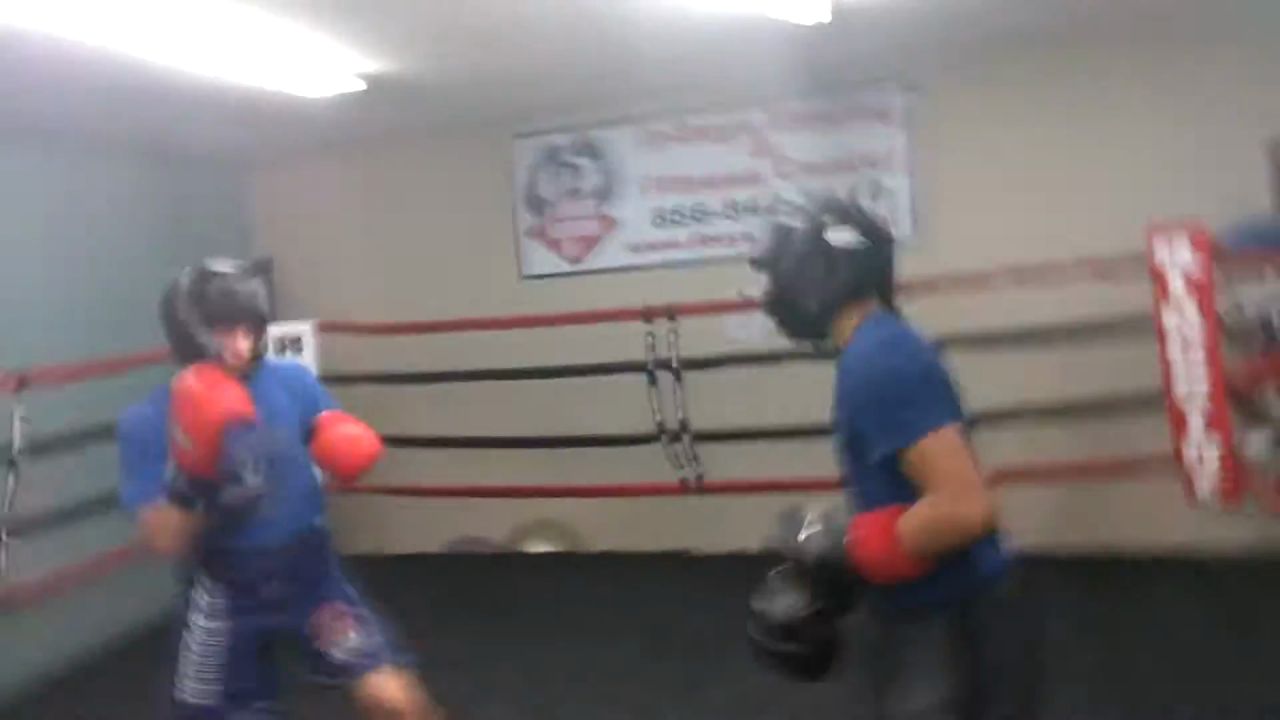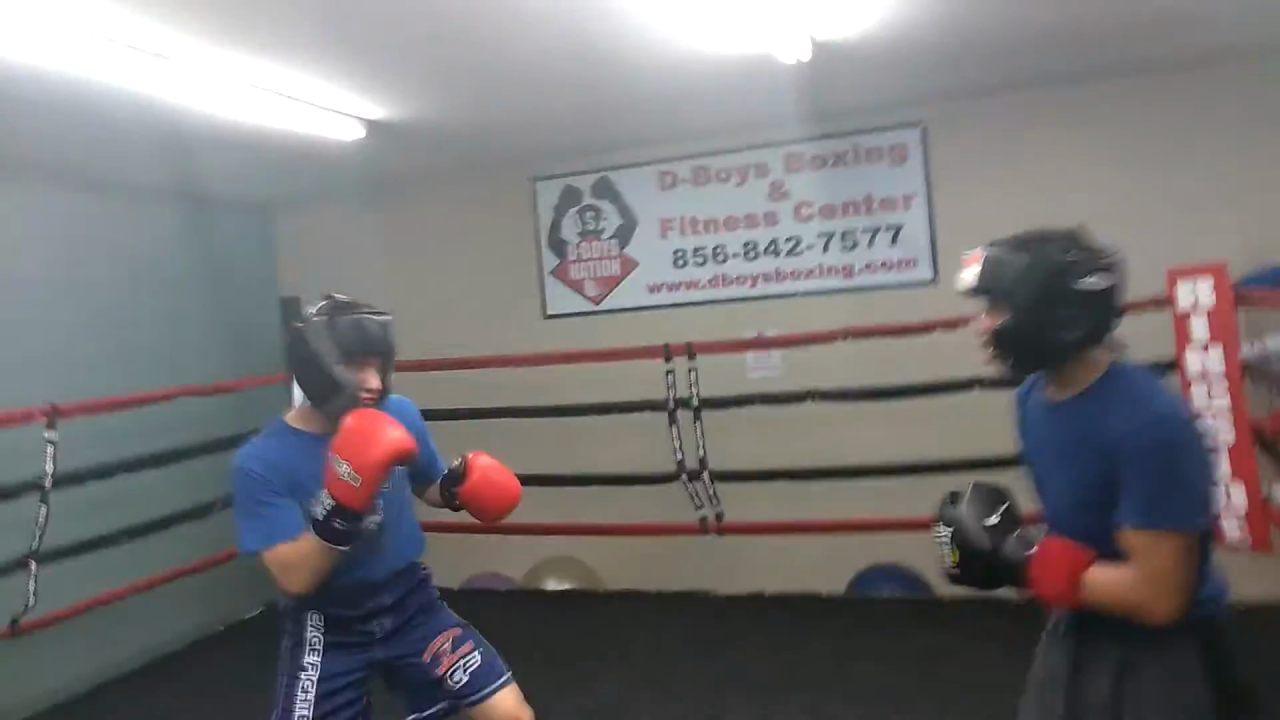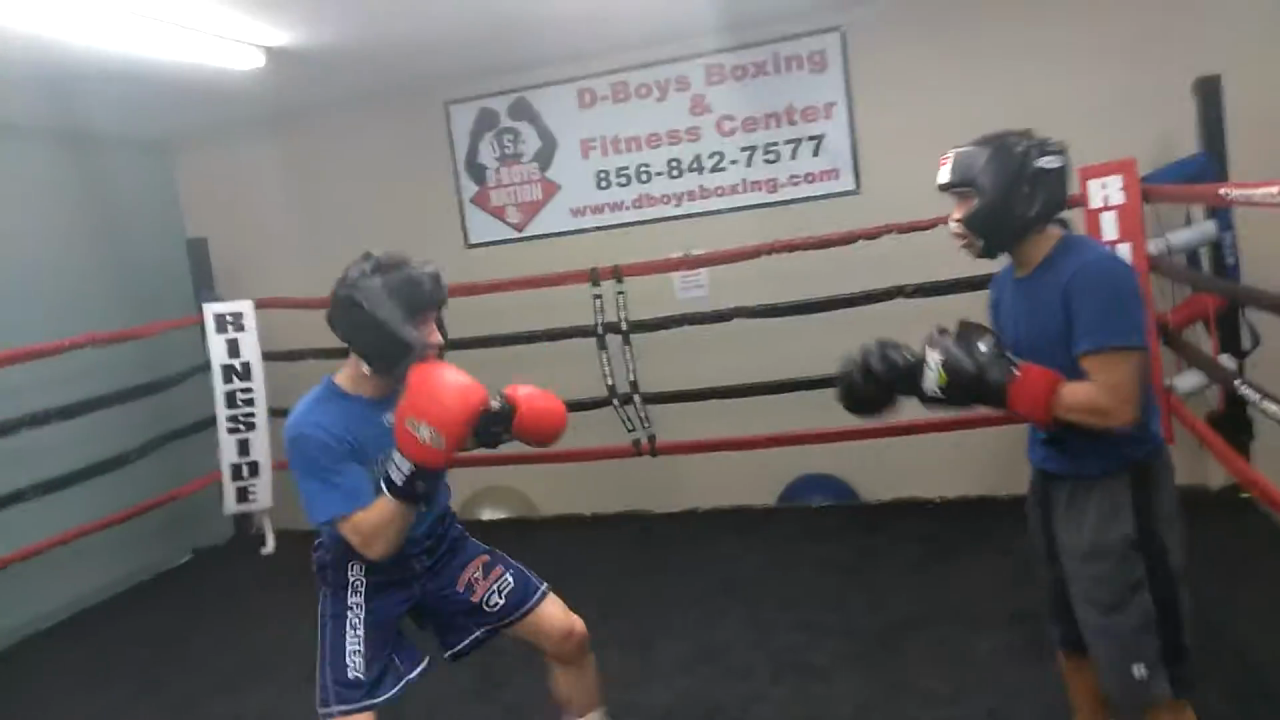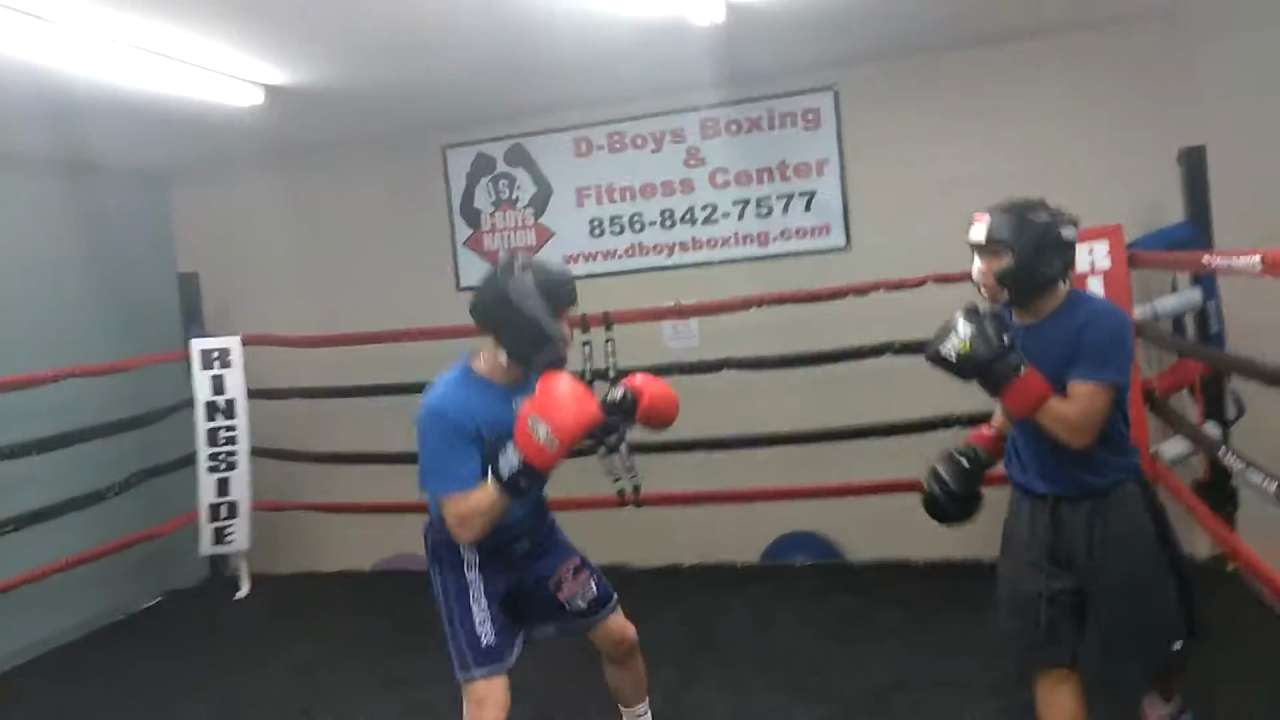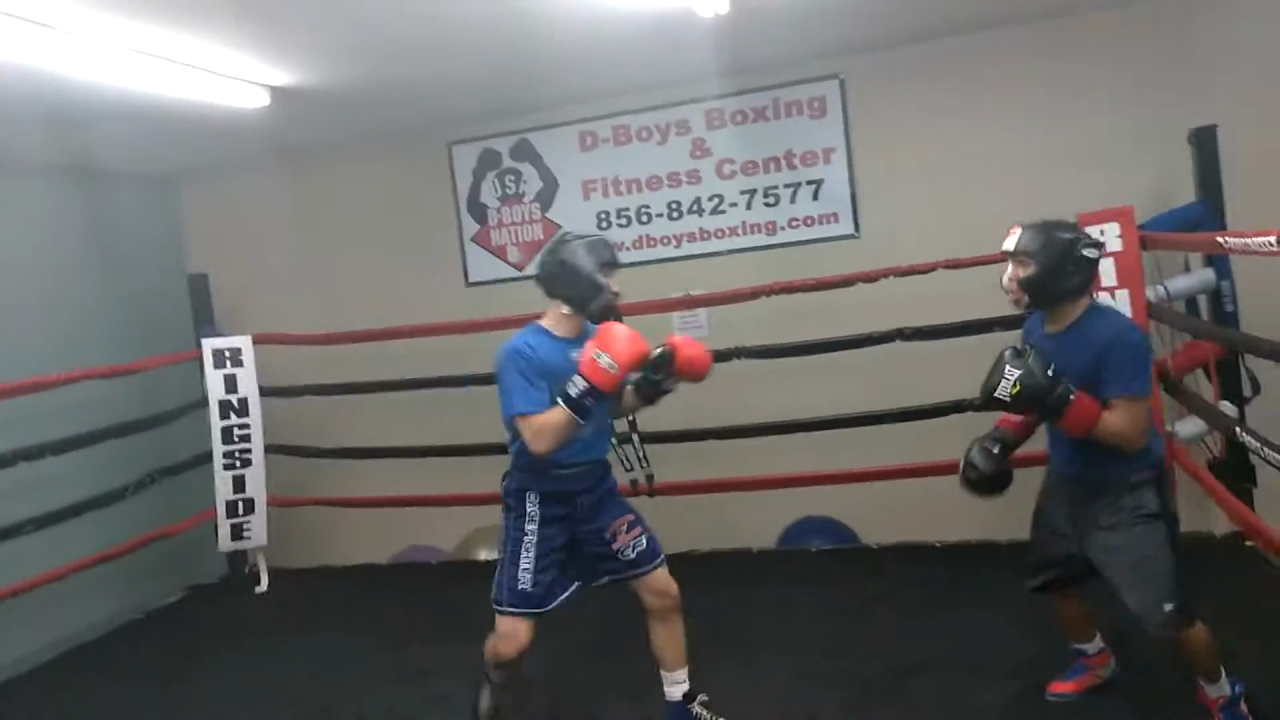
dt=0.5s
person 1, frame 1
left shoulder: (880, 362)
right shoulder: (878, 353)
left elbow: (968, 505)
left wrist: (854, 552)
right wrist: (821, 564)
left hip: (953, 623)
right hip: (914, 613)
person 1, frame 2
left shoulder: (1147, 422)
right shoulder: (1034, 397)
left elbow: (1159, 598)
left wrist: (1022, 558)
left hip: (1165, 659)
right hip: (1081, 641)
person 1, frame 3
left shoulder: (1096, 273)
right shoulder: (1010, 280)
left elbow: (1116, 409)
right elbow: (1007, 386)
left wrist: (1004, 377)
right wrist: (916, 373)
left hip: (1119, 489)
right hip: (1054, 482)
right knee: (1075, 636)
person 1, frame 4
left shoulder: (1100, 322)
right shoulder: (1001, 322)
left elbow: (1079, 428)
left wrist: (1002, 370)
right wrist: (975, 453)
left hip: (1112, 507)
right hip: (1035, 511)
left knee: (1154, 645)
right knee: (1050, 659)
person 1, frame 5
left shoulder: (1115, 336)
right shoulder: (1036, 326)
left elbow: (1133, 433)
left wrist: (1060, 403)
right wrist: (1005, 435)
left hip: (1129, 490)
right hip: (1068, 485)
left knee: (1165, 619)
right knee: (1056, 581)
right ankle: (1091, 657)
person 2, frame 1
left shoulder: (290, 382)
right shoulder: (149, 423)
left elbow: (339, 452)
right elbow: (169, 542)
left wrist: (347, 452)
right wrist: (187, 471)
left hip: (308, 569)
right hip: (229, 590)
person 2, frame 2
left shoulder: (399, 415)
right shoulder: (260, 463)
left elbow: (429, 489)
right elbow: (295, 578)
left wrist: (459, 485)
right wrist: (339, 506)
left hip: (410, 603)
right hip: (329, 627)
person 2, frame 3
left shoulder: (427, 376)
right shoulder: (314, 427)
left elbow: (462, 430)
right elbow: (373, 542)
left wrist: (498, 419)
right wrist: (415, 462)
left hip: (438, 544)
right hip: (363, 576)
left knee: (565, 634)
person 2, frame 4
left shoulder: (541, 369)
right shoulder: (445, 409)
right elbow: (465, 524)
left wrist: (611, 413)
right wrist: (521, 463)
left hip: (533, 534)
right hip: (469, 557)
left knee: (620, 638)
person 2, frame 5
left shoulder: (596, 336)
right shoulder: (521, 353)
left elbow: (619, 403)
right elbow: (539, 440)
left wrist: (661, 374)
right wrist: (587, 384)
left hip: (596, 486)
right hip: (539, 499)
left knee: (662, 593)
right knee: (514, 637)
